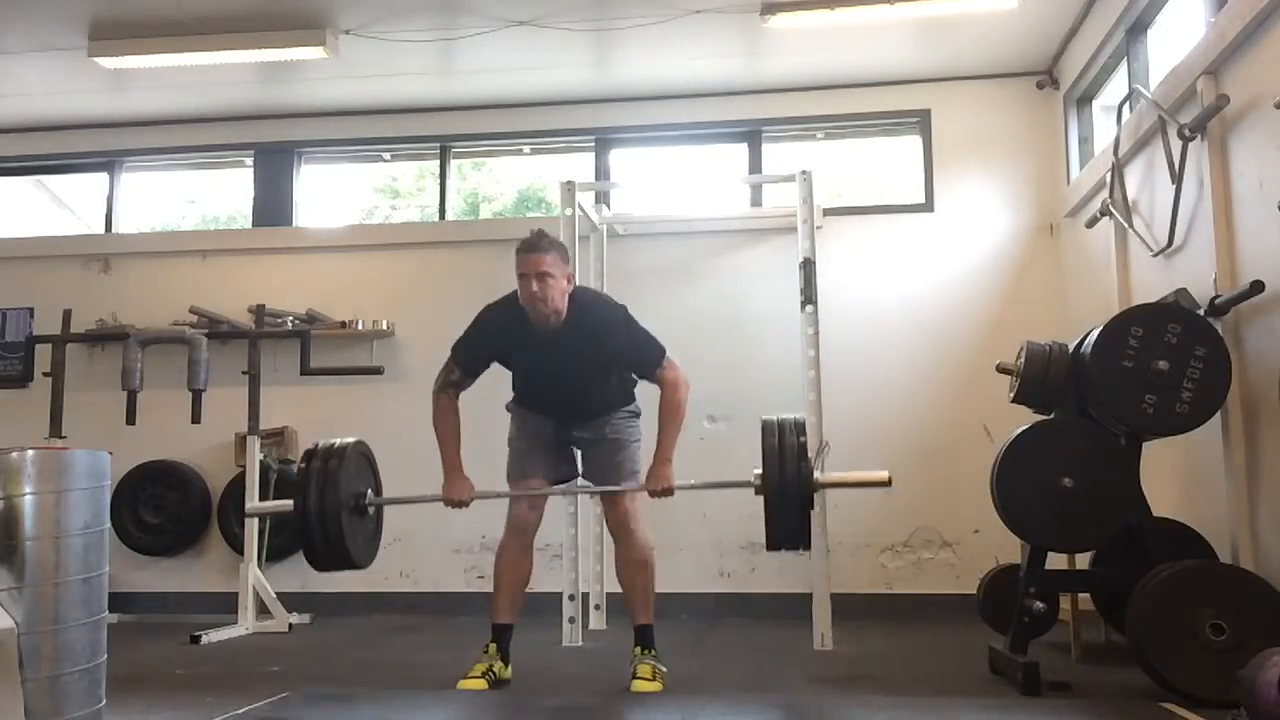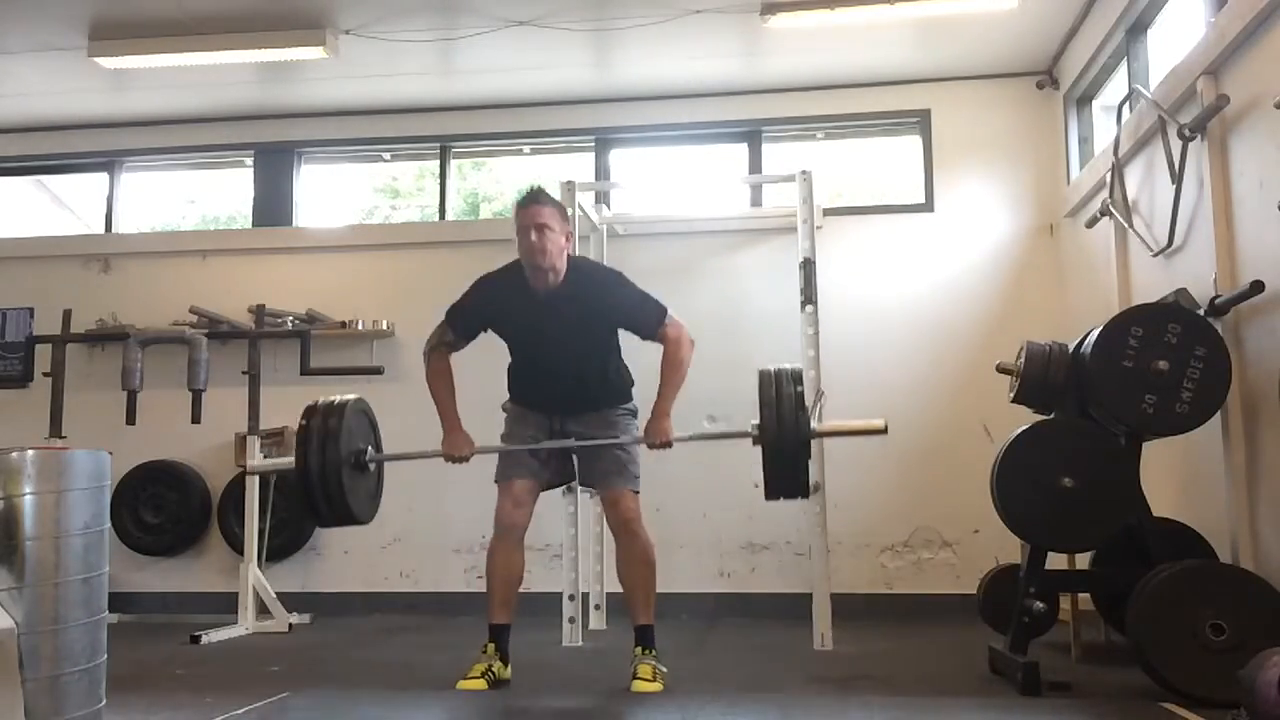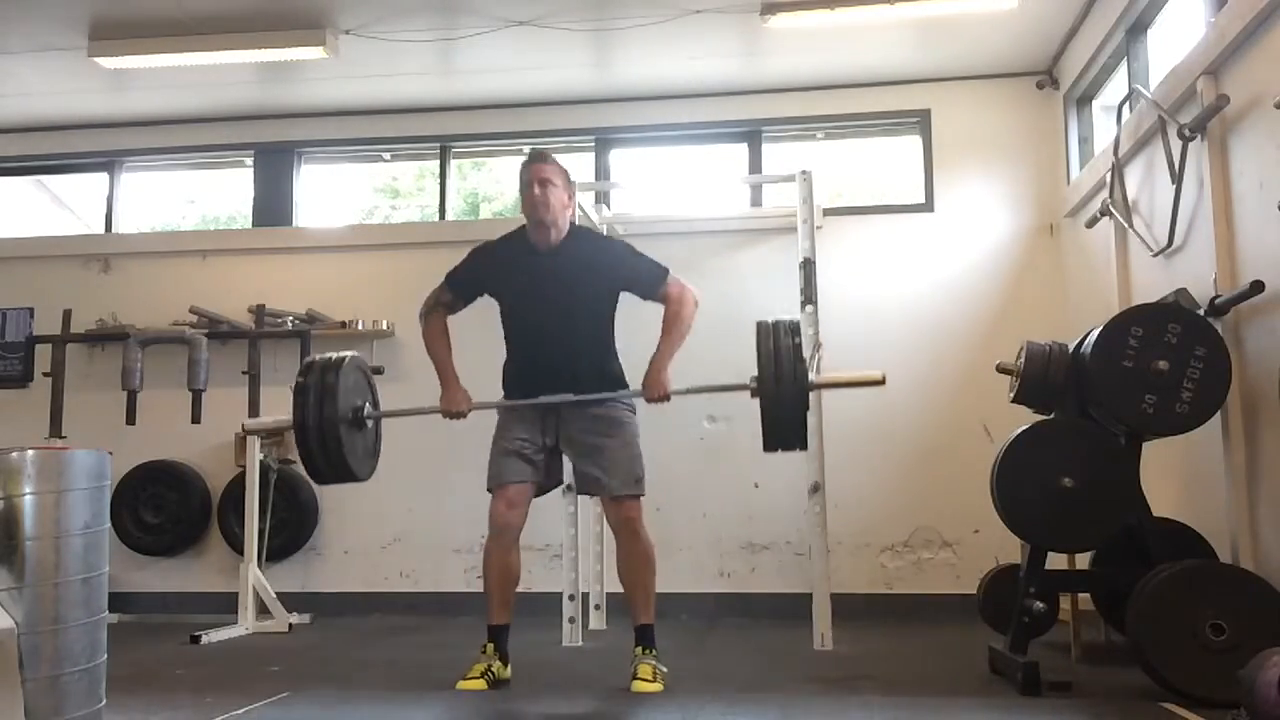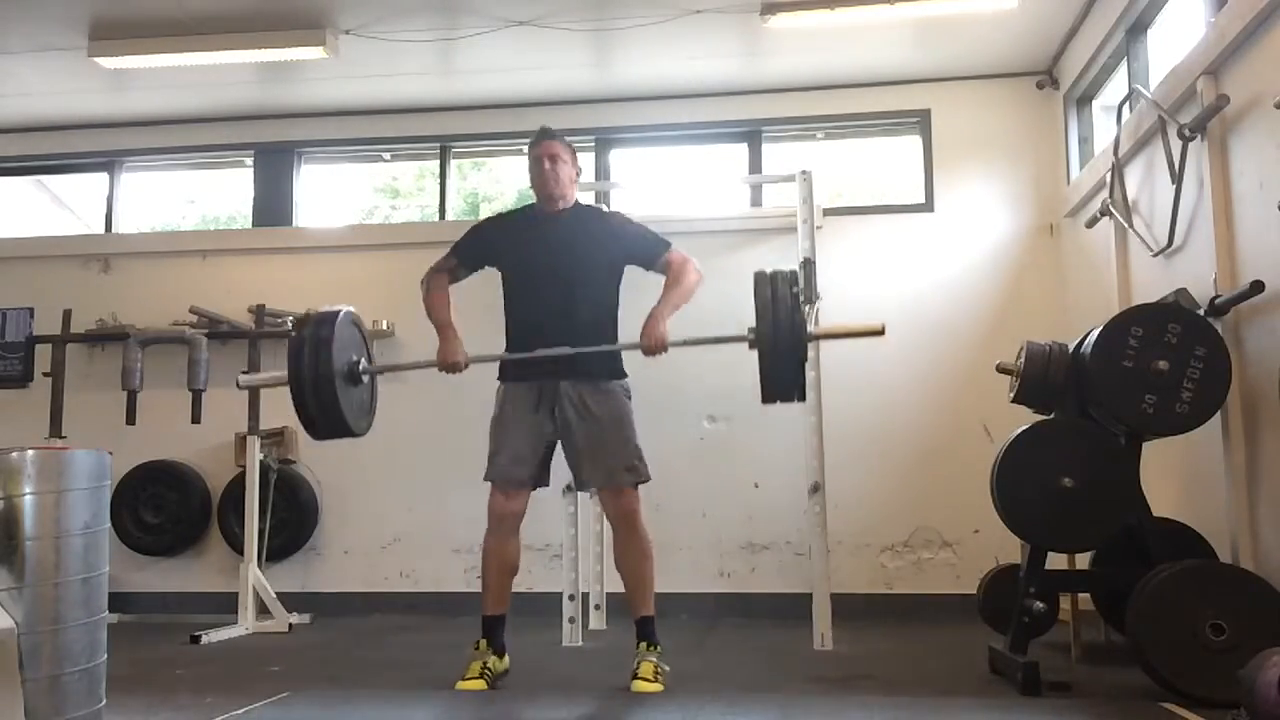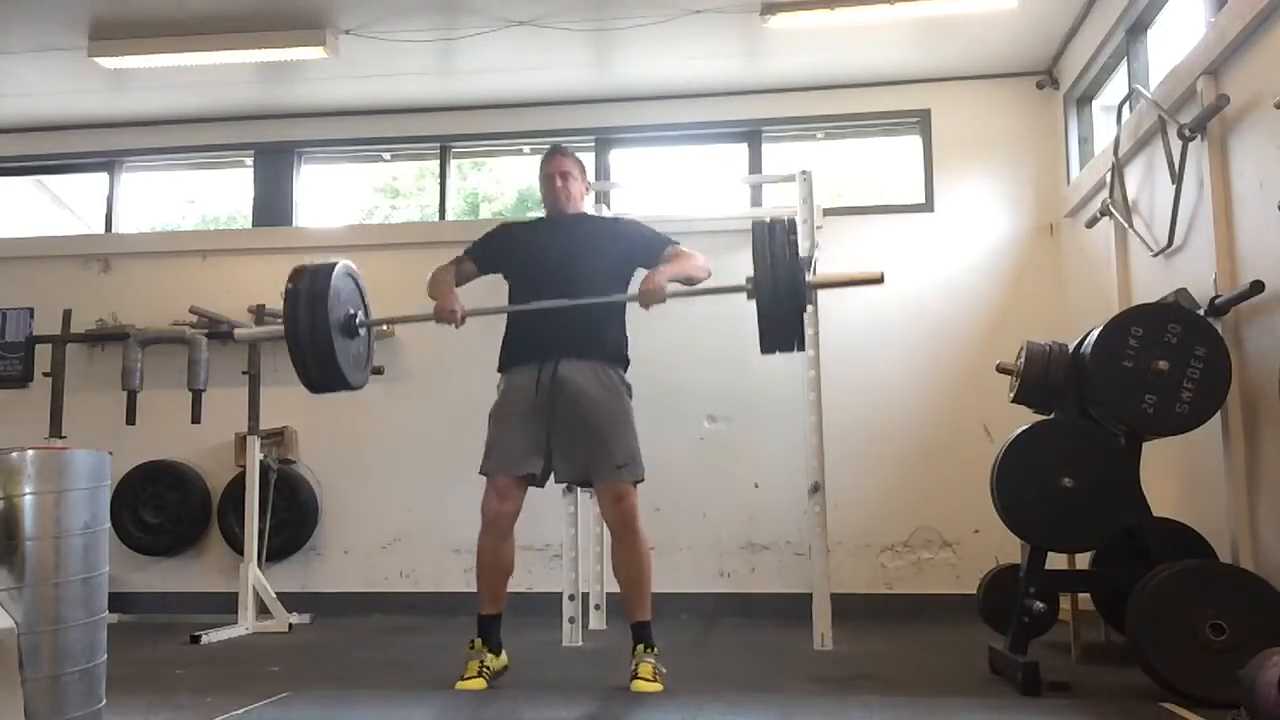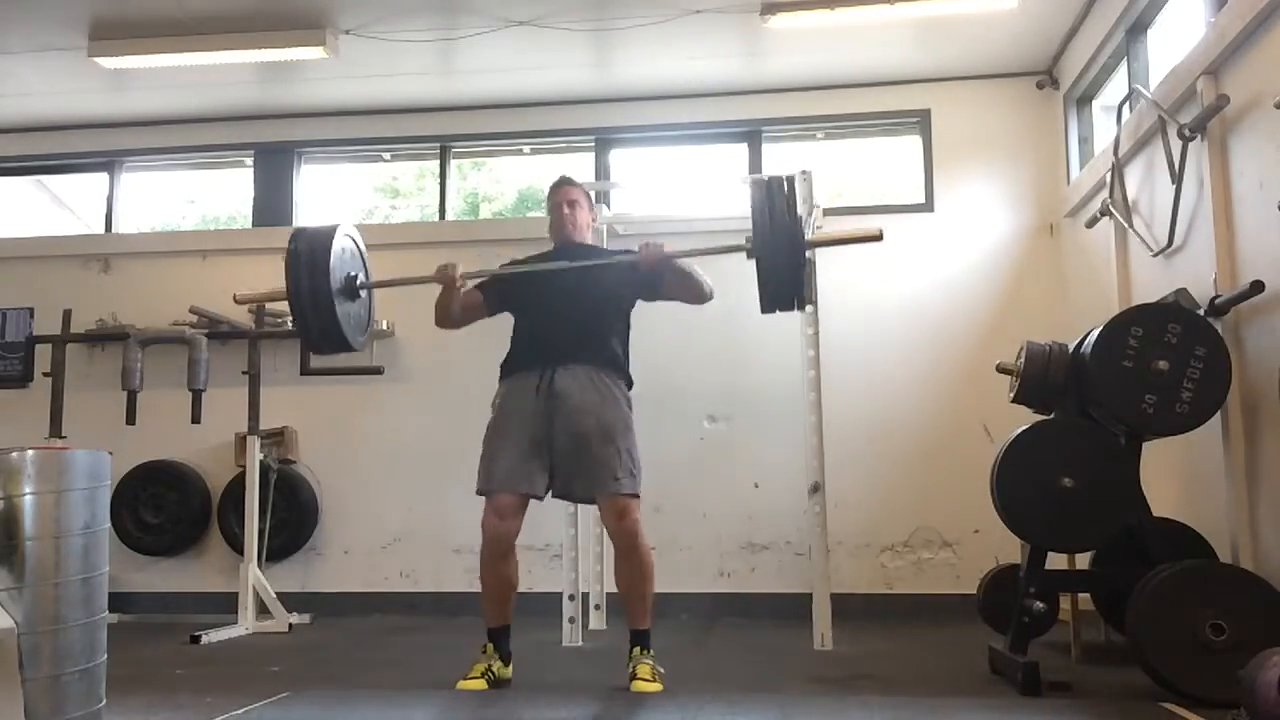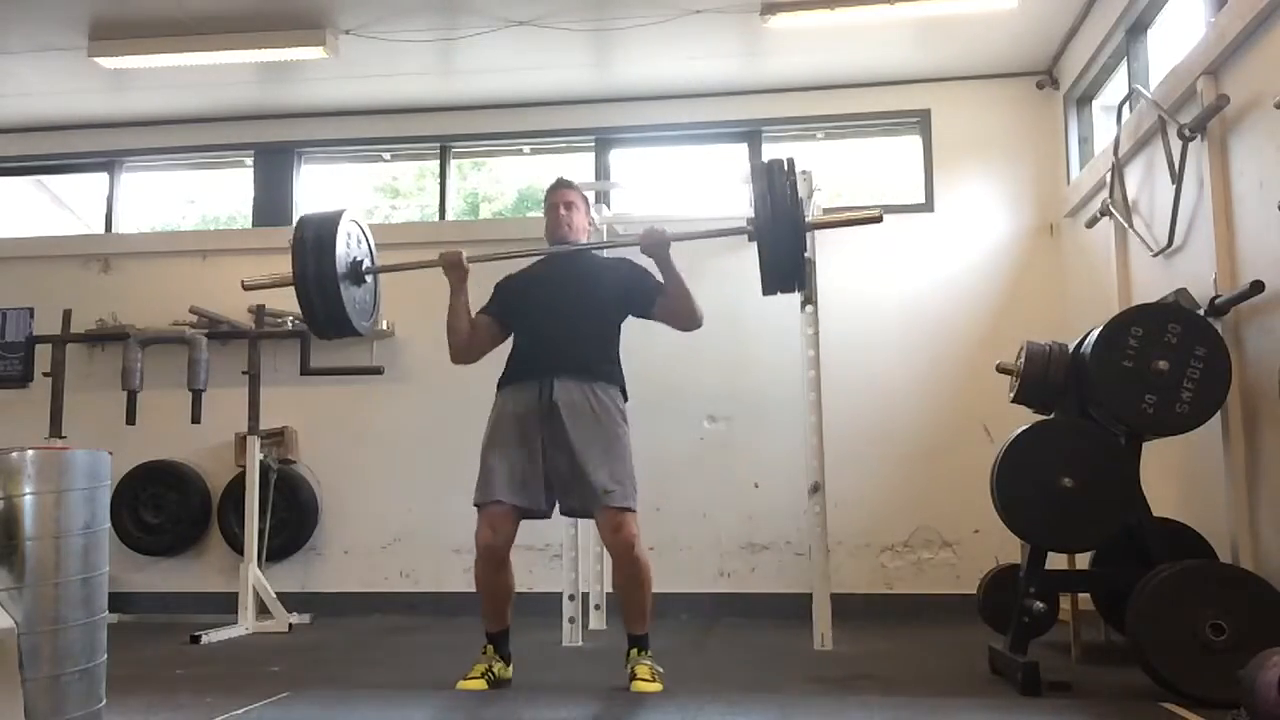
dt=0.1s
person 1, frame 1
left shoulder: (604, 316)
right shoulder: (497, 321)
left elbow: (673, 380)
right elbow: (445, 391)
left wrist: (664, 461)
right wrist: (454, 472)
left hip: (606, 414)
right hip: (536, 415)
left knee: (623, 519)
right knee: (520, 522)
left ankle: (646, 652)
right ankle: (498, 653)
person 1, frame 2
left shoulder: (603, 285)
right shoulder: (494, 291)
left elbow: (678, 338)
right elbow: (436, 350)
left wrist: (662, 414)
right wrist: (452, 428)
left hip: (603, 411)
right hip: (531, 412)
left knee: (626, 518)
right knee: (509, 520)
left ankle: (646, 651)
right ankle: (496, 652)
person 1, frame 3
left shoulder: (606, 253)
right shoulder: (496, 256)
left elbow: (683, 298)
right elbow: (434, 312)
left wrist: (661, 364)
right wrist: (450, 382)
left hip: (599, 399)
right hip: (526, 402)
left knee: (627, 518)
right knee: (504, 519)
left ankle: (646, 650)
right ankle: (496, 653)
person 1, frame 4
left shoulder: (610, 228)
right shoulder: (500, 229)
left elbow: (686, 268)
right elbow: (436, 277)
left wrist: (660, 316)
right wrist: (447, 334)
left hip: (597, 381)
right hip: (524, 383)
left knee: (625, 509)
right knee: (504, 510)
left ankle: (648, 646)
right ankle: (491, 646)
person 1, frame 5
left shoulder: (619, 233)
right shoulder: (514, 236)
left elbow: (698, 264)
right elbow: (446, 274)
left wrist: (664, 273)
right wrist: (445, 295)
left hip: (596, 373)
right hip: (525, 376)
left knee: (621, 507)
right knee: (498, 505)
left ankle: (644, 650)
right ankle: (487, 644)
person 1, frame 6
left shoulder: (622, 265)
right shoulder: (520, 272)
left elbow: (700, 292)
right elbow: (450, 315)
left wrist: (664, 264)
right wrist: (451, 289)
left hip: (595, 384)
right hip: (523, 390)
left knee: (624, 520)
right knee: (498, 524)
left ankle: (642, 651)
right ankle: (496, 652)
person 1, frame 7
left shoulder: (618, 272)
right shoulder: (518, 283)
left elbow: (689, 319)
right elbow: (463, 350)
left wrist: (664, 261)
right wrist: (457, 283)
left hip: (591, 396)
right hip: (519, 400)
left knee: (622, 535)
right knee: (491, 537)
left ankle: (640, 653)
right ankle: (496, 653)
